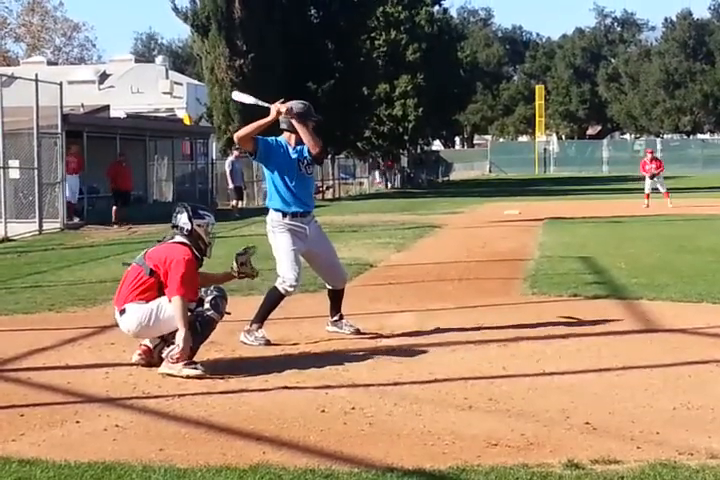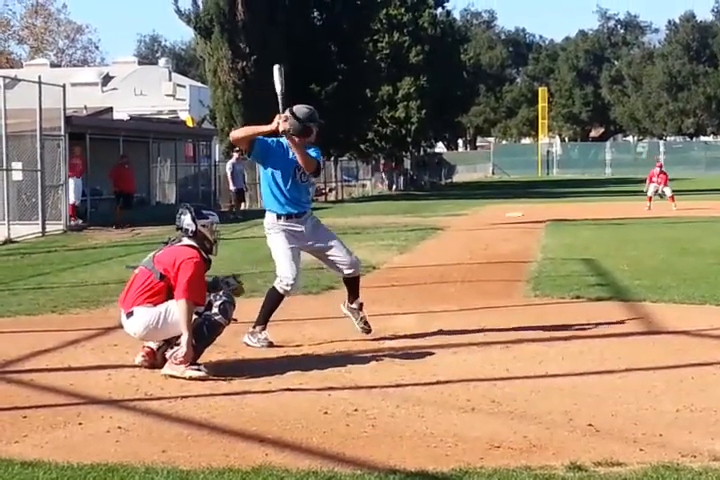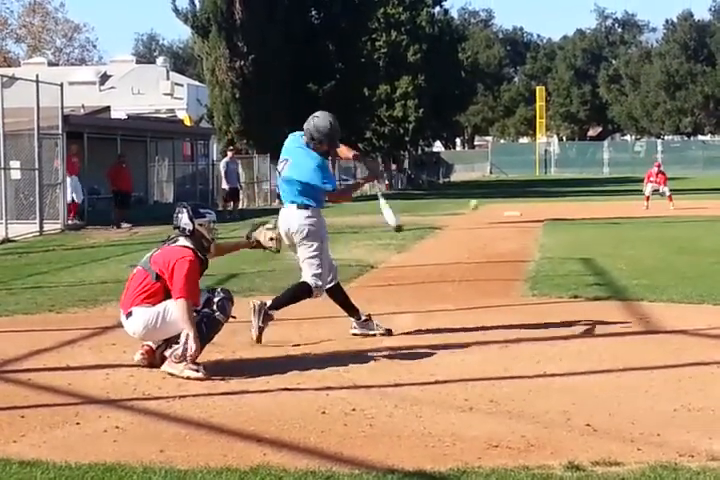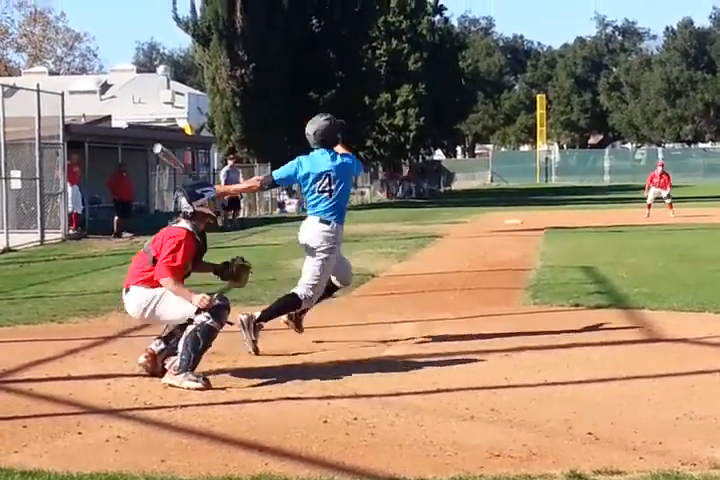
dt=0.4s
person 1, frame 1
left shoulder: (307, 149)
right shoulder: (270, 147)
left elbow: (319, 150)
right elbow: (239, 138)
left wrist: (294, 119)
right wrist: (271, 118)
left hip: (309, 222)
right hip: (282, 223)
left knee: (337, 275)
right knee: (289, 279)
left ankle: (335, 319)
right ankle: (253, 328)
person 1, frame 2
left shoulder: (312, 152)
right shoulder: (269, 146)
left elbow: (311, 169)
right elbow: (235, 136)
left wrist: (290, 139)
right wrist: (270, 128)
left hip: (307, 222)
right hip: (278, 225)
left knee: (349, 263)
right knee: (287, 279)
left ankle: (353, 304)
right ankle: (256, 330)
person 1, frame 3
left shoulder: (293, 140)
right shoulder: (316, 167)
right elbow: (338, 197)
left wrist: (348, 152)
right wrist: (367, 179)
right hip: (307, 220)
left knee: (326, 275)
right knee: (315, 282)
left ankle: (360, 321)
right ankle: (266, 309)
person 1, frame 4
left shoulder: (300, 164)
right shoulder: (347, 163)
left elbow: (263, 182)
left wrist: (228, 189)
right wrist: (339, 147)
left hip: (309, 230)
right hip: (327, 232)
left knee: (343, 275)
right knee: (307, 292)
left ankle: (296, 312)
right ankle: (254, 321)
person 2, frame 1
left shoulder: (169, 247)
right shoulder: (183, 255)
left elbow: (198, 280)
right elbow: (178, 296)
left wrist: (234, 273)
right wrist: (183, 333)
left hip: (128, 314)
right hip: (138, 316)
left knee: (198, 298)
right knee: (214, 298)
left ankle: (151, 349)
right ankle: (176, 360)
person 2, frame 2
left shoulder: (175, 249)
right shoulder: (192, 258)
right elbow: (184, 299)
left wrist: (209, 285)
right wrist: (187, 338)
right hip: (144, 320)
right knee: (223, 303)
left ankle: (155, 351)
right ankle: (179, 362)
person 2, frame 3
left shoulder: (177, 246)
right shoulder: (185, 256)
left elbow: (212, 249)
right elbow: (182, 300)
left wrist: (250, 242)
right wrist: (192, 335)
left hip: (134, 316)
right hip: (144, 319)
right knee: (220, 300)
left ankle: (154, 348)
right ankle: (178, 360)
person 2, frame 4
left shoulder: (188, 232)
right shoulder: (181, 236)
left elbow: (187, 264)
right elbow: (166, 277)
left wrist: (217, 268)
right wrist: (193, 298)
left hip: (149, 294)
right hip: (143, 296)
left knee: (200, 312)
right knee: (216, 306)
left ankle: (157, 355)
right ankle: (179, 371)
